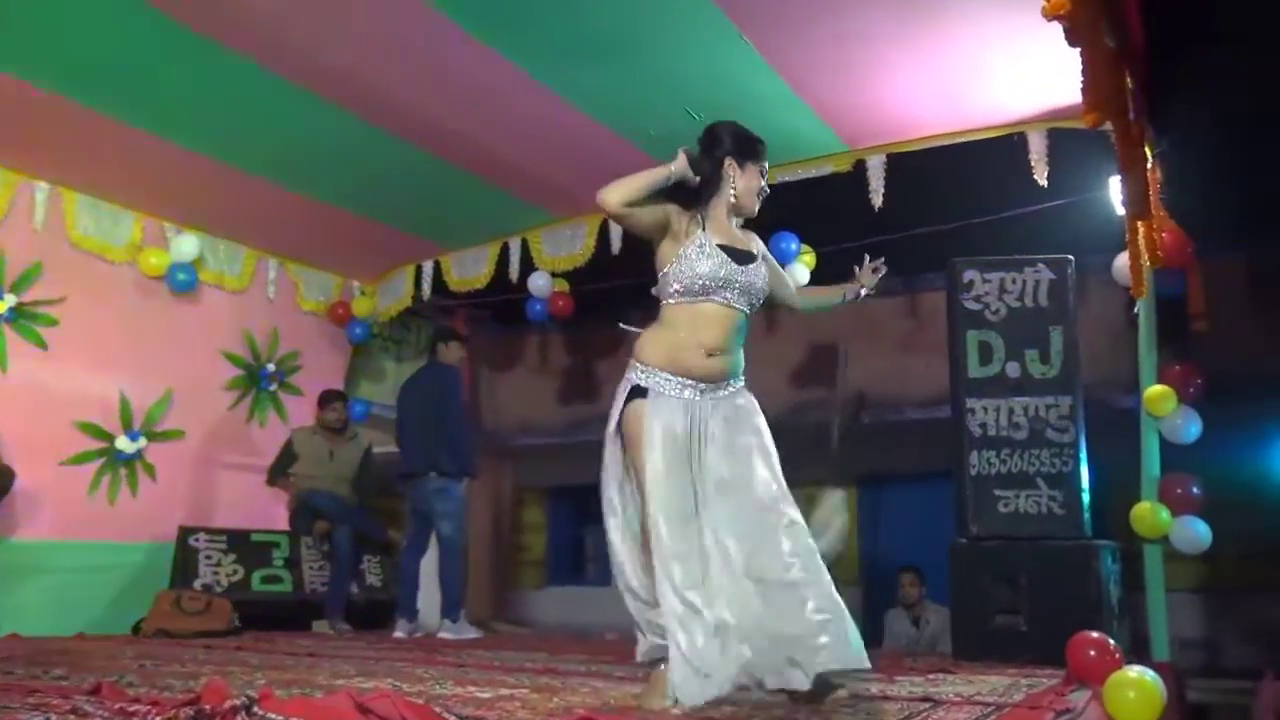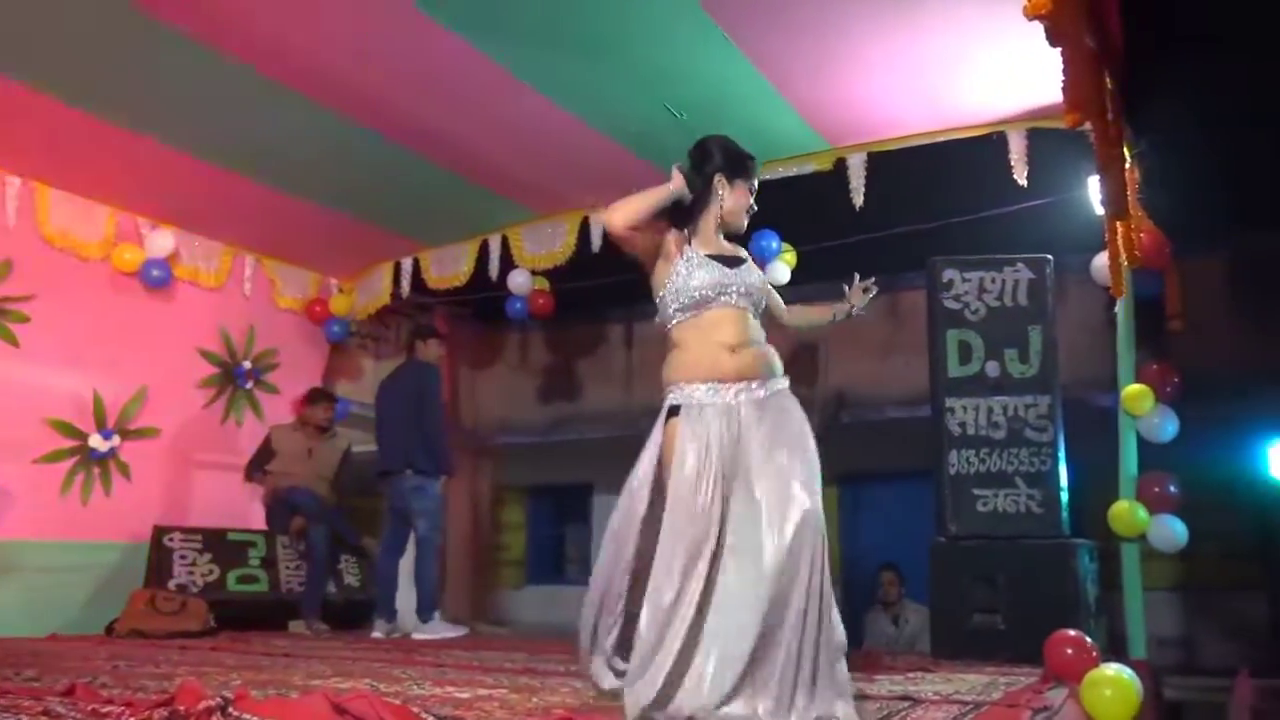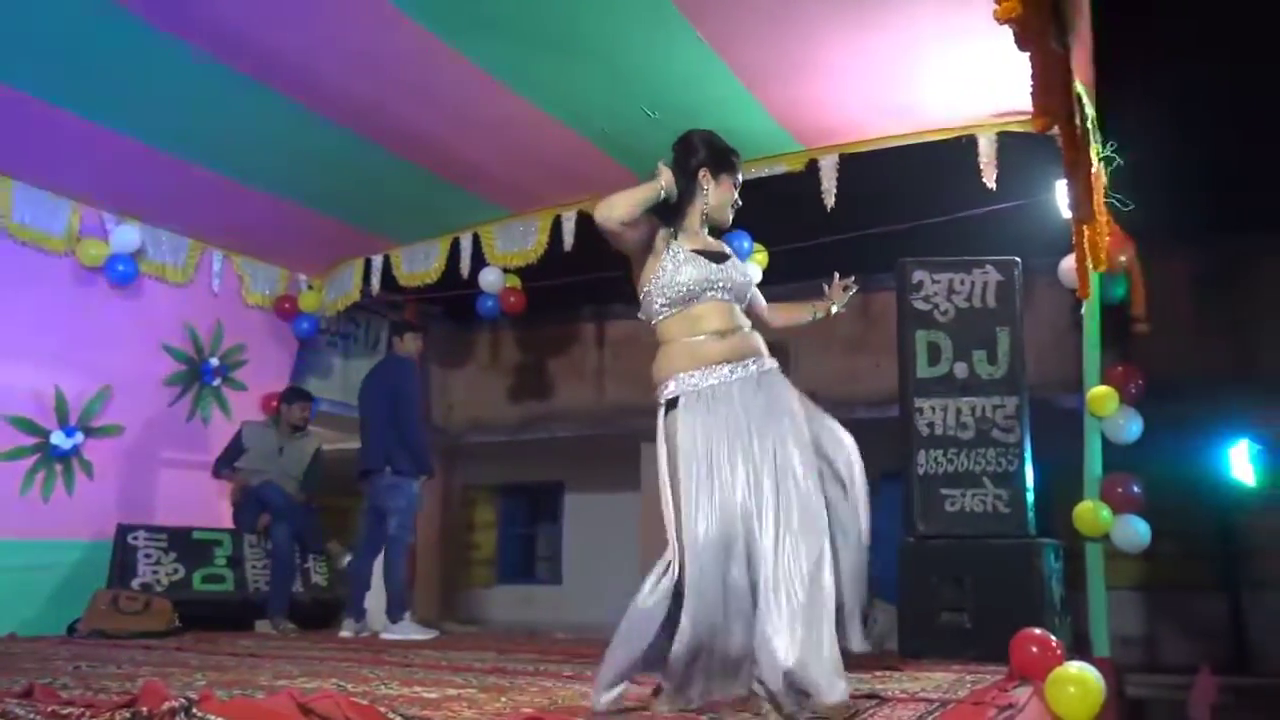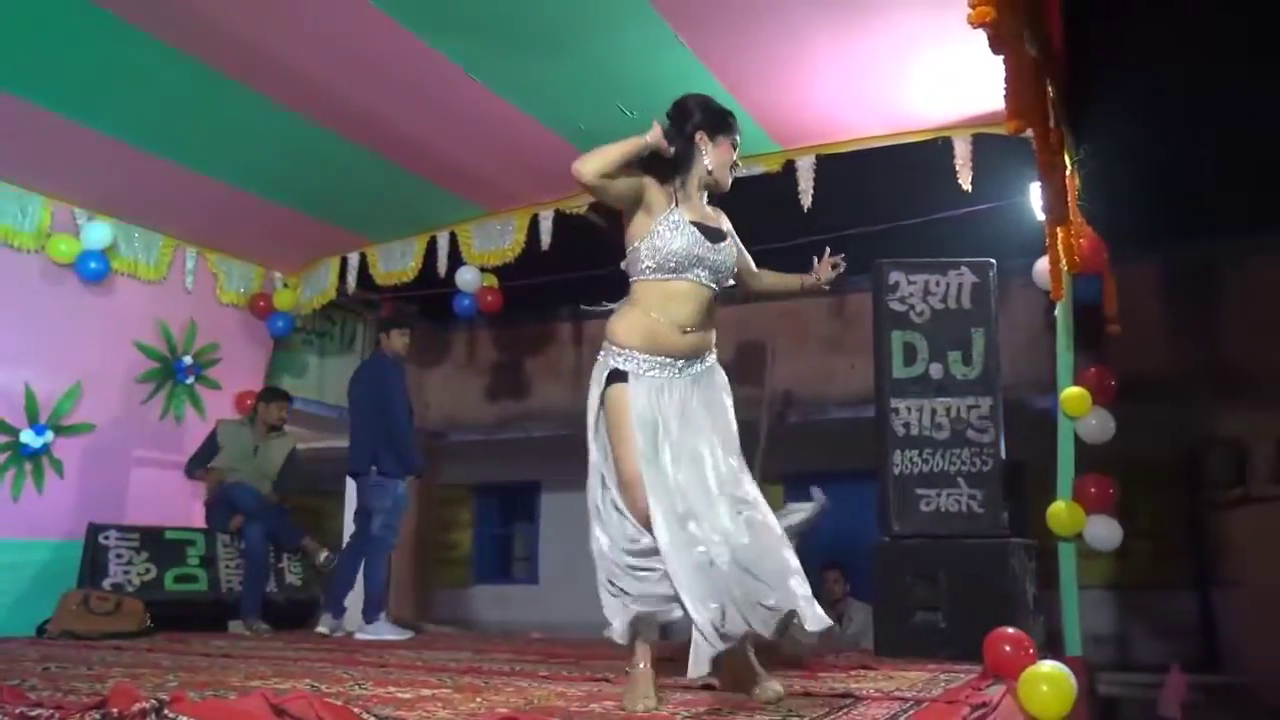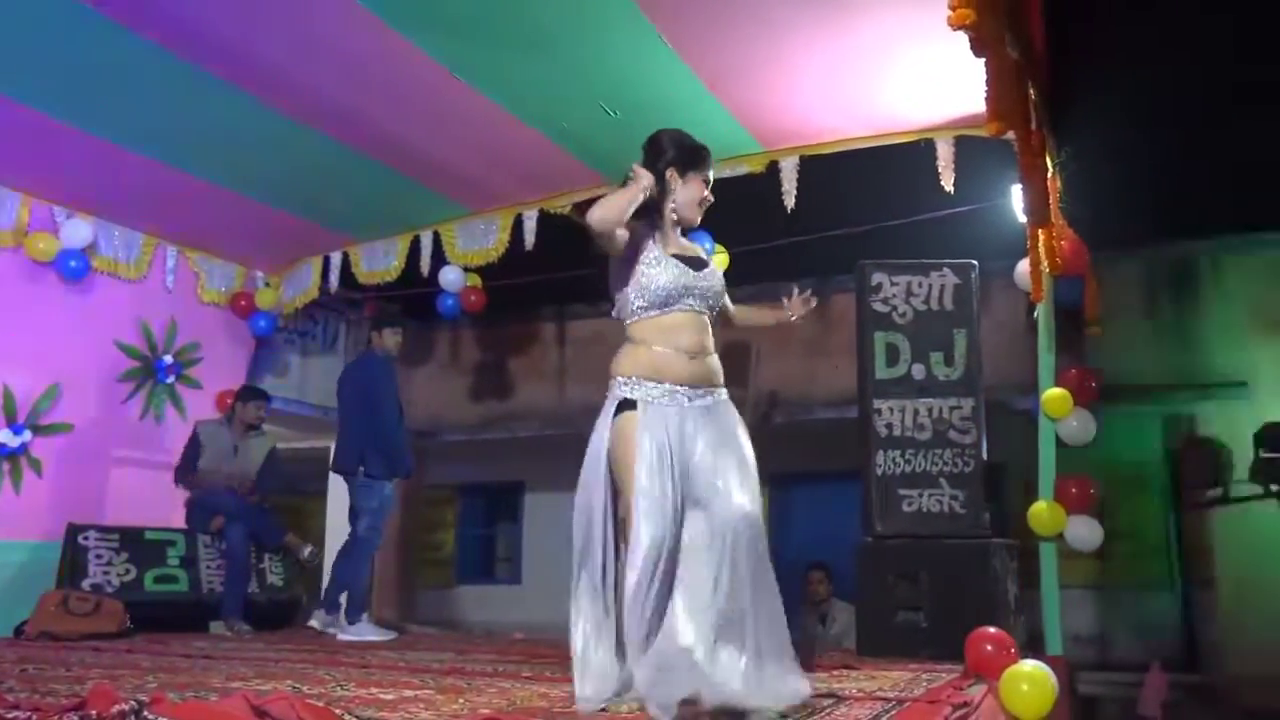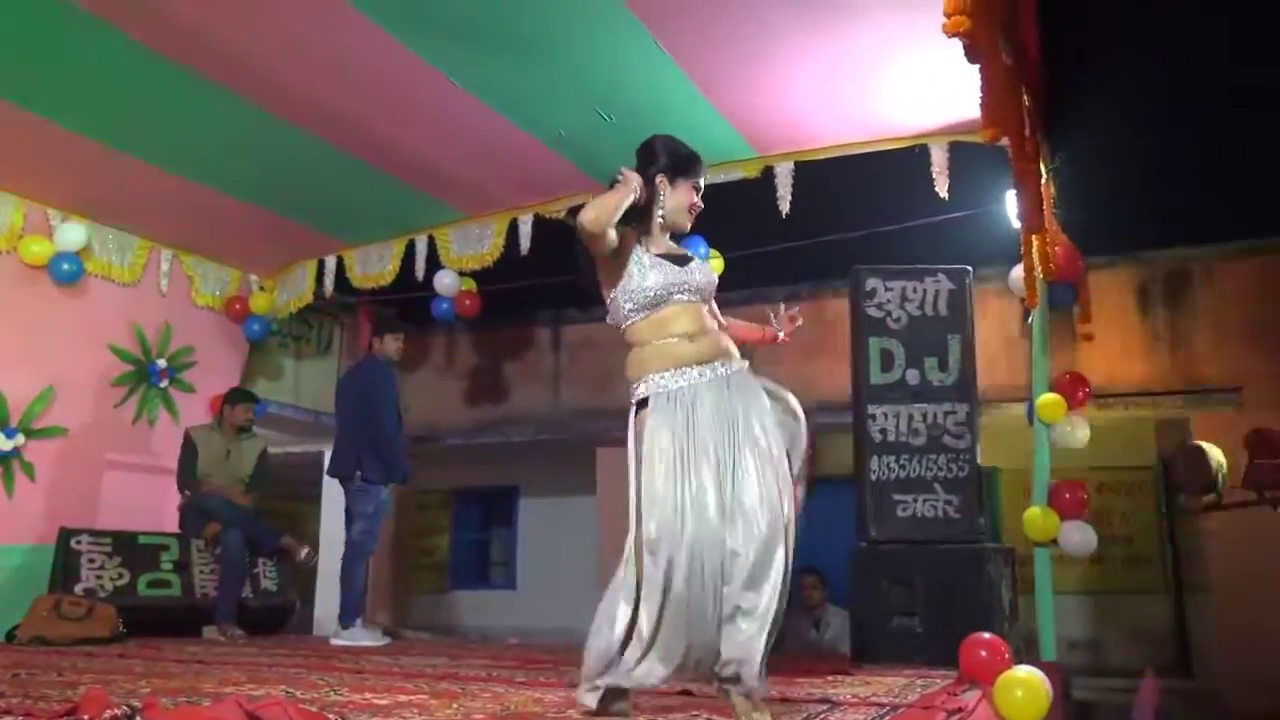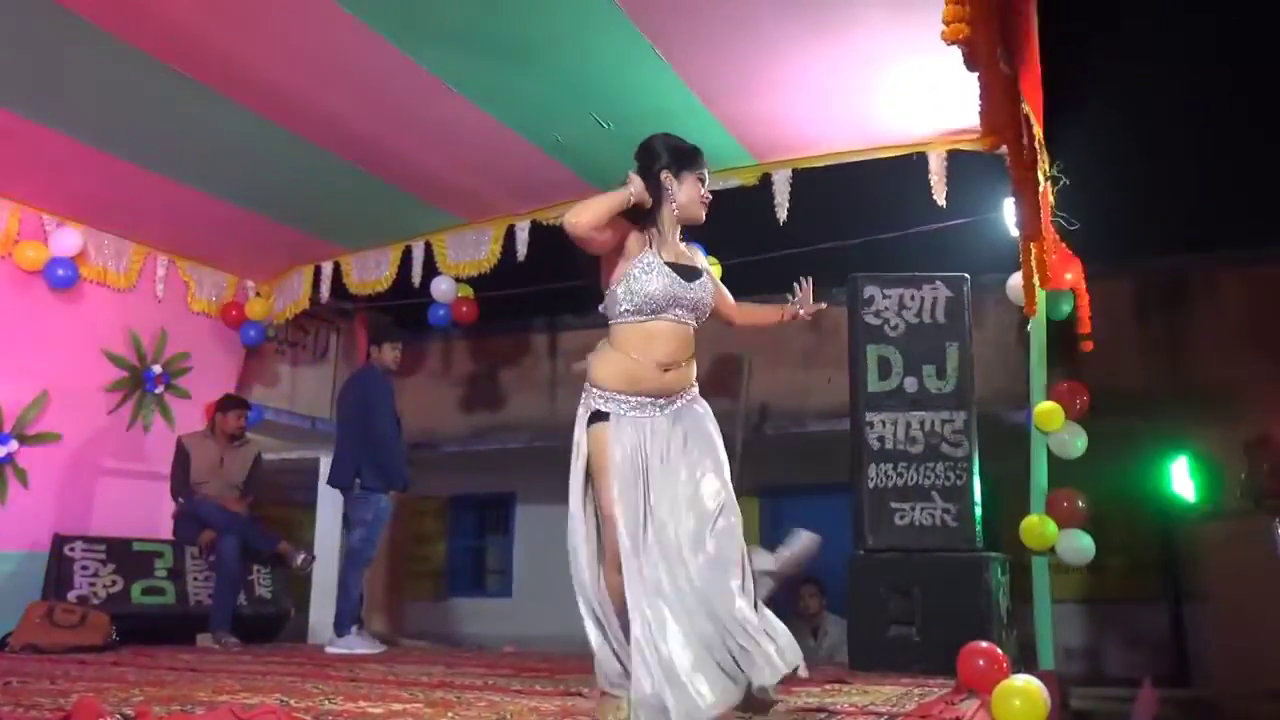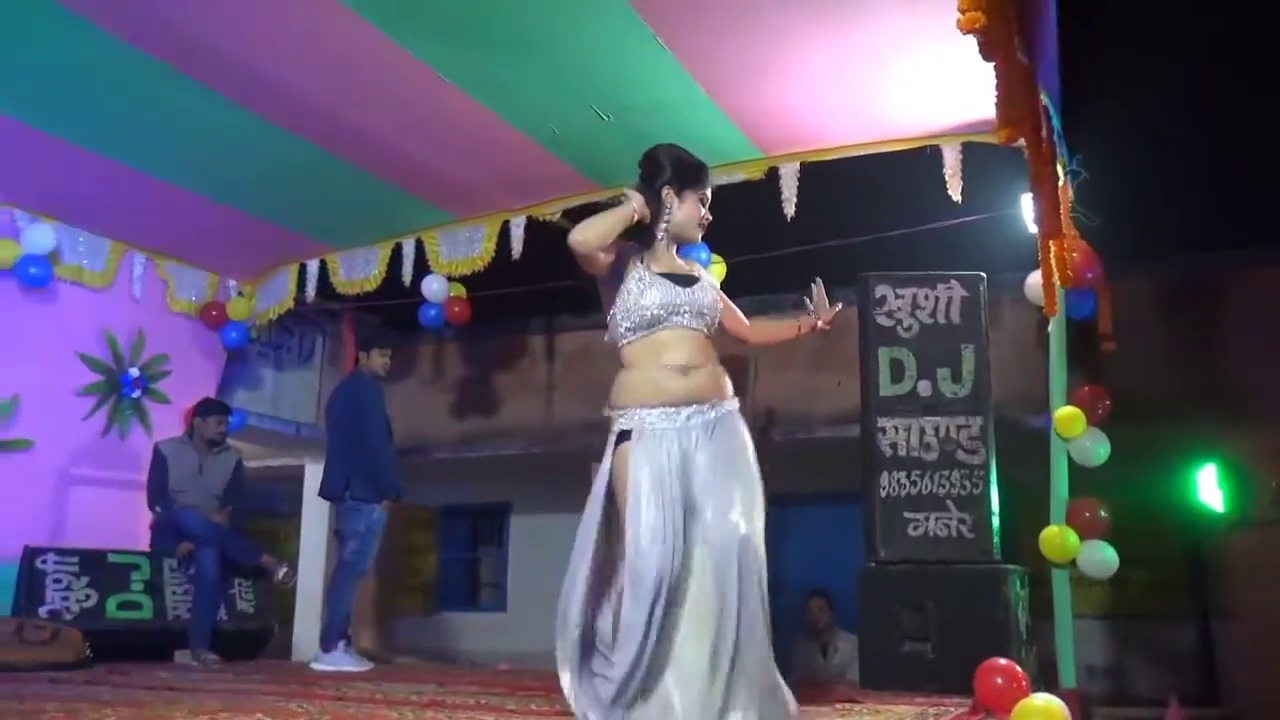
dt=0.3s
person 1, frame 1
left shoulder: (752, 245)
right shoulder: (676, 222)
left elbow: (796, 297)
right elbow: (609, 201)
left wrist: (853, 289)
right wrist: (676, 171)
left hip: (726, 398)
right hip: (660, 391)
left knee: (760, 508)
right knee: (667, 527)
left ankle: (794, 656)
right ankle: (669, 661)
person 1, frame 2
left shoulder: (742, 258)
right shoulder: (667, 244)
left elbow: (785, 315)
right elbow: (614, 222)
left wrist: (844, 308)
right wrist: (674, 189)
left hip: (768, 403)
right hip: (697, 410)
left knee: (790, 532)
right knee: (683, 542)
person 1, frame 3
left shoulder: (723, 253)
right shoulder: (654, 239)
right elbow: (606, 218)
left wrist: (823, 307)
right wrist: (659, 189)
left hip: (761, 389)
right hip: (695, 398)
left knee: (784, 523)
right knee: (706, 536)
right ankle: (673, 670)
person 1, frame 4
left shoulder: (717, 220)
right shoulder: (649, 194)
left elbow: (753, 278)
right elbow: (585, 172)
left wrist: (811, 280)
right wrist: (652, 142)
left hip: (696, 376)
right hip: (635, 371)
left knee: (717, 500)
right knee: (646, 510)
left ankle: (733, 641)
right ankle: (640, 651)
person 1, frame 5
left shoulder: (697, 252)
right shoulder: (633, 242)
right elbow: (599, 220)
left wrist: (783, 314)
right wrist: (643, 186)
left hip: (709, 405)
right hip: (645, 403)
left knee: (734, 520)
right knee: (644, 537)
left ankle: (733, 671)
person 1, frame 6
left shoulder: (685, 254)
right shoulder: (620, 247)
right elbow: (589, 221)
left wrist: (772, 332)
right wrist: (630, 189)
left hip: (730, 390)
right hip: (667, 399)
left knee: (752, 524)
right knee: (664, 533)
person 1, frame 7
left shoulder: (695, 258)
right shoulder: (625, 241)
left elbow: (734, 311)
right elbow: (576, 223)
left wrist: (792, 311)
right wrist: (631, 194)
left hip: (683, 412)
right hip: (618, 412)
left knee: (709, 524)
right knee: (624, 545)
left ankle: (727, 671)
person 1, frame 8
left shoulder: (696, 274)
right shoulder: (622, 262)
left elbow: (747, 330)
right elbow: (580, 241)
left wrist: (810, 323)
right wrist: (633, 210)
left hip: (717, 425)
right hip: (647, 429)
left knee: (731, 550)
right knee: (646, 563)
person 2, frame 1
left shoulder: (410, 384)
right shoulder: (448, 376)
left elbow: (401, 432)
right elbow: (457, 426)
right wrist: (467, 467)
left hip: (414, 475)
right hip: (443, 474)
left knee: (414, 545)
right knee: (452, 544)
left ankle: (406, 619)
right ankle: (453, 619)
person 2, frame 2
left shoulder: (390, 381)
right shoulder: (427, 374)
left elbow: (381, 429)
right elbow: (434, 424)
right wrist: (444, 467)
left hip: (392, 472)
right hip: (420, 472)
left knee: (391, 545)
right knee: (428, 543)
left ankle: (384, 619)
right ankle: (428, 619)
person 2, frame 3
left shoulder: (373, 376)
right shoulder: (405, 369)
right elbow: (412, 421)
right wrist: (424, 464)
left hip: (374, 468)
right hip: (400, 469)
left knee: (368, 543)
right knee: (398, 542)
left ankle: (353, 618)
right ankle: (398, 620)
person 2, frame 4
left shoulder: (363, 372)
right shoulder: (390, 368)
right elbow: (398, 421)
right wrist: (412, 464)
left hip: (365, 466)
right hip: (387, 468)
left knee: (360, 539)
right knee: (381, 542)
left ankle: (331, 613)
right ankle: (373, 620)
person 2, frame 5
left shoulder: (354, 369)
right shoulder: (379, 368)
right elbow: (388, 422)
right wrist: (401, 465)
left hip: (354, 463)
right hip: (376, 467)
left knee: (358, 539)
right knee: (367, 541)
left ankle: (327, 610)
right ankle: (356, 620)
person 2, frame 6
left shoulder: (355, 374)
right shoulder: (380, 373)
right elbow: (387, 427)
right wrist: (398, 471)
left hip: (353, 468)
right hip: (371, 471)
left knee: (357, 545)
right knee: (362, 546)
left ankle: (351, 619)
right ankle: (350, 625)
person 2, frame 7
left shoulder: (355, 383)
right shoulder: (376, 383)
right elbow: (384, 435)
right wrist: (397, 480)
left hip: (355, 478)
right hip: (372, 480)
left knee: (356, 554)
right knee: (360, 555)
left ankle: (352, 628)
right ankle: (344, 633)
person 2, frame 8
left shoulder: (345, 390)
right shoulder: (365, 389)
right elbow: (375, 443)
right wrist: (389, 489)
left hip: (346, 488)
right hip: (363, 491)
left knee: (348, 567)
right knee: (353, 566)
left ankle: (338, 644)
right ankle: (331, 649)
person 3, frame 1
left shoulder: (361, 445)
right shoulder: (299, 438)
left elbow: (361, 491)
right elbow: (274, 475)
left wrist: (331, 518)
right wrist: (293, 487)
left hip: (342, 515)
right hip: (307, 514)
left knee: (344, 533)
right knee: (317, 497)
left ankle: (335, 615)
right ankle: (387, 535)
person 3, frame 2
left shoulder: (340, 445)
right shoulder: (279, 435)
right elbow: (251, 470)
left wrist: (308, 514)
right wrist: (270, 482)
left hip: (320, 514)
right hip: (284, 512)
left knee: (319, 532)
right knee: (297, 495)
left ankle: (311, 615)
right ankle: (361, 542)
person 3, frame 3
left shoulder: (311, 445)
right shoulder: (251, 431)
left elbow: (308, 493)
right elbow: (219, 467)
left wrist: (274, 513)
right wrist: (238, 478)
left hip: (285, 514)
right hip: (251, 509)
left knee: (283, 531)
right knee: (269, 489)
left ankle: (277, 615)
right ankle: (329, 547)
person 3, frame 4
left shoulder: (286, 445)
right shoulder: (226, 430)
right elbow: (192, 467)
left wrist: (246, 514)
right wrist: (211, 477)
left hip: (259, 513)
right hip: (223, 509)
left knee: (257, 531)
right knee: (238, 491)
left ankle: (251, 615)
right ankle: (305, 544)
person 3, frame 5
left shoulder: (266, 445)
right shoulder: (205, 431)
left elbow: (265, 492)
right elbow: (182, 476)
left wrist: (227, 515)
right wrist: (220, 482)
left hip: (238, 513)
right hip: (203, 508)
left knee: (238, 531)
right knee: (216, 495)
left ankle: (232, 616)
right ankle: (288, 540)
person 3, frame 6
left shoulder: (257, 446)
right shoulder: (196, 436)
left elbow: (257, 495)
right elbow: (185, 484)
left wrist: (222, 521)
right wrist: (229, 495)
left hip: (234, 518)
right hip: (198, 514)
left knee: (234, 536)
right knee: (210, 500)
left ankle: (225, 621)
right ankle: (285, 542)
person 3, frame 7
left shoulder: (251, 452)
right shoulder: (188, 444)
left elbow: (252, 500)
right elbow: (179, 492)
left wrist: (217, 528)
right wrist: (223, 504)
left hip: (228, 526)
right hip: (192, 521)
left knee: (230, 543)
right knee: (205, 507)
left ankle: (220, 630)
right ankle: (283, 548)
person 3, frame 8
left shoulder: (232, 458)
right shoulder: (166, 450)
left elbow: (234, 508)
right elbow: (156, 501)
left wrist: (204, 532)
right wrist: (204, 515)
left hip: (210, 537)
right hip: (171, 532)
left knee: (210, 554)
right knee: (185, 517)
left ankle: (200, 646)
right ankle: (264, 561)
